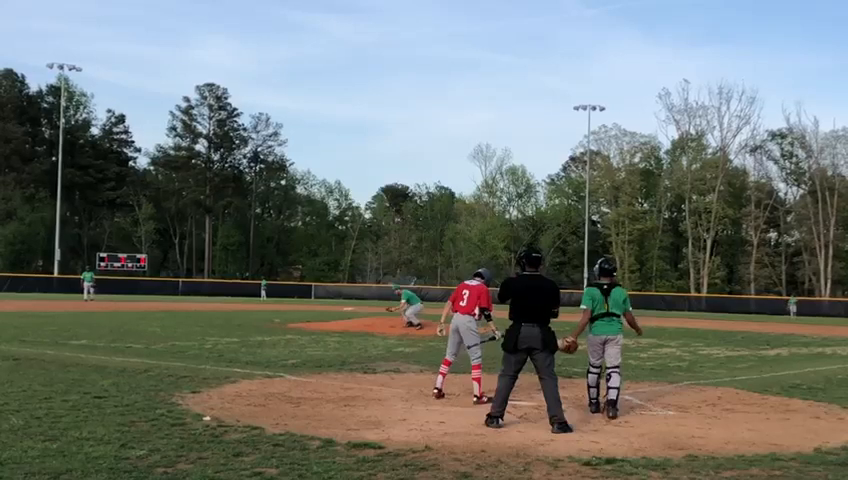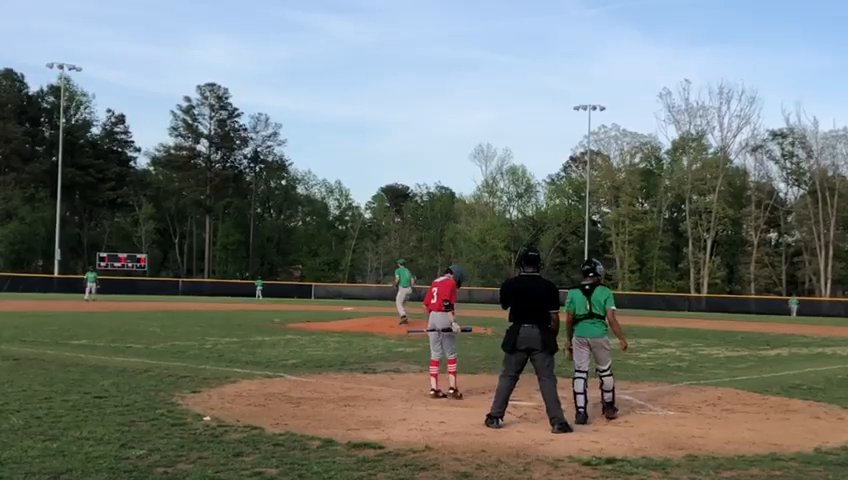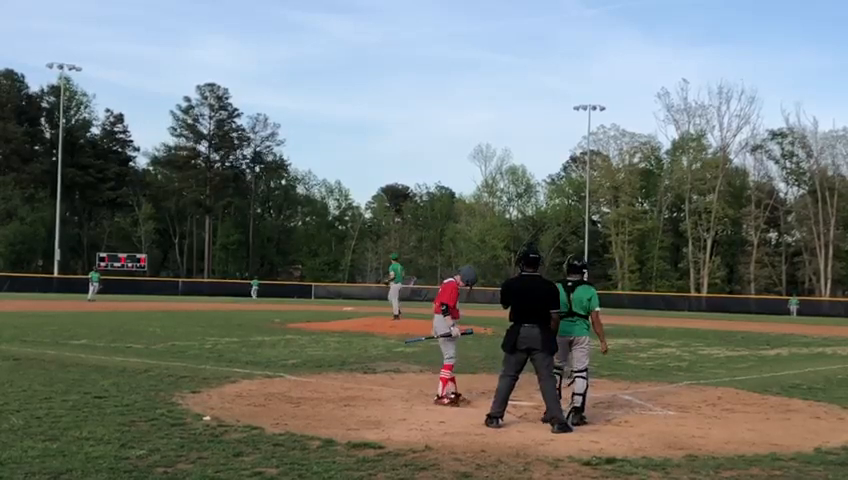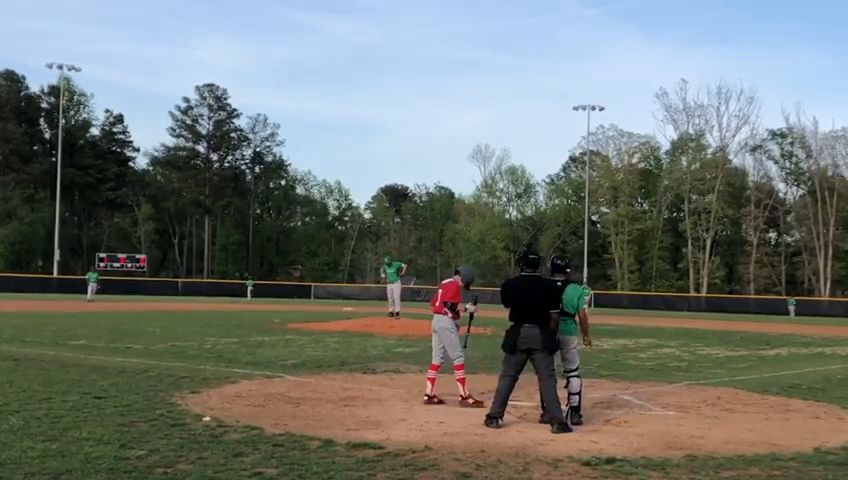
dt=1s
person 1, frame 1
left shoulder: (512, 282)
right shoulder: (550, 285)
left elbow: (501, 299)
right elbow: (555, 313)
left hip: (517, 333)
right hip: (541, 334)
left knee: (507, 375)
right knee: (548, 378)
left ankle: (495, 417)
right ankle: (557, 421)
person 1, frame 2
left shoulder: (510, 284)
right shoulder: (549, 286)
left elbow: (504, 306)
right elbow: (554, 318)
right wrist: (552, 339)
left hip: (517, 334)
right hip: (541, 335)
left knee: (507, 376)
right knee: (547, 379)
left ankle: (495, 417)
right ankle: (557, 422)
person 1, frame 3
left shoulder: (510, 284)
right shoulder: (549, 286)
left elbow: (504, 305)
right elbow: (554, 317)
right wrist: (550, 337)
left hip: (517, 334)
right hip: (541, 335)
left knee: (507, 376)
right knee: (547, 378)
left ankle: (495, 417)
right ankle: (557, 421)
person 1, frame 4
left shoulder: (509, 284)
right shoulder: (548, 286)
right elbow: (554, 317)
right wrist: (550, 337)
left hip: (517, 334)
right hip: (541, 335)
left knee: (507, 376)
right knee: (547, 378)
left ankle: (494, 417)
right ankle: (557, 421)
person 2, frame 1
left shoulder: (590, 290)
right shoulder: (621, 291)
left elbow: (585, 317)
right elbow: (629, 317)
left wrist: (574, 336)
right wrist: (638, 329)
left hip: (596, 333)
right hip: (614, 333)
left knee: (594, 368)
right knee: (613, 368)
left ankle: (594, 403)
right ankle: (611, 405)
person 2, frame 2
left shoulder: (573, 292)
right shoulder: (605, 291)
left elbow: (569, 320)
right elbow: (611, 318)
left wrist: (569, 341)
right wrist: (622, 338)
left hip: (580, 336)
right hip: (599, 335)
left knee: (580, 373)
right knee: (605, 371)
left ankle: (581, 413)
right ankle: (609, 408)
person 2, frame 3
left shoulder: (556, 287)
right shoulder: (589, 290)
right elbow: (595, 318)
right wrist: (603, 341)
left hip: (560, 333)
right hip: (580, 334)
left knee: (557, 369)
right knee: (581, 373)
right ankle: (577, 413)
person 2, frame 4
right shoulder: (576, 289)
right elbow: (582, 316)
right wrist: (586, 335)
right hip: (569, 333)
right knee: (573, 373)
left ankle: (547, 412)
right ankle: (575, 413)
person 3, frame 1
left shoulder: (462, 285)
right shoulder: (483, 289)
left elbow: (449, 303)
right elbow: (485, 311)
left wrist: (441, 323)
right wrist: (494, 329)
left hip: (455, 319)
right hip: (468, 322)
left knee: (450, 355)
right knee: (476, 358)
left ankle: (437, 388)
right ankle: (478, 395)
person 3, frame 2
left shoulder: (434, 283)
right shoulder: (450, 283)
left elbow: (426, 305)
right elbow: (447, 303)
right wrist: (453, 322)
left hip: (432, 318)
right hip: (444, 318)
left knee: (435, 355)
right knee: (451, 354)
left ankle: (434, 389)
right ankle: (453, 389)
person 3, frame 3
left shoulder: (447, 283)
right shoulder: (452, 285)
left elbow: (436, 304)
right elbow: (444, 307)
right wrist: (453, 326)
left hip: (439, 321)
right hip: (445, 323)
left knee: (449, 358)
right knee: (449, 359)
left ankle: (453, 393)
right ankle: (441, 396)
person 3, frame 4
left shoulder: (444, 284)
right shoulder: (454, 285)
left elbow: (433, 305)
right elbow: (448, 305)
right wrist: (466, 308)
left hip: (436, 321)
right hip: (446, 323)
left knee: (437, 359)
right knee: (458, 358)
left ankle: (429, 395)
right ankle: (464, 396)
